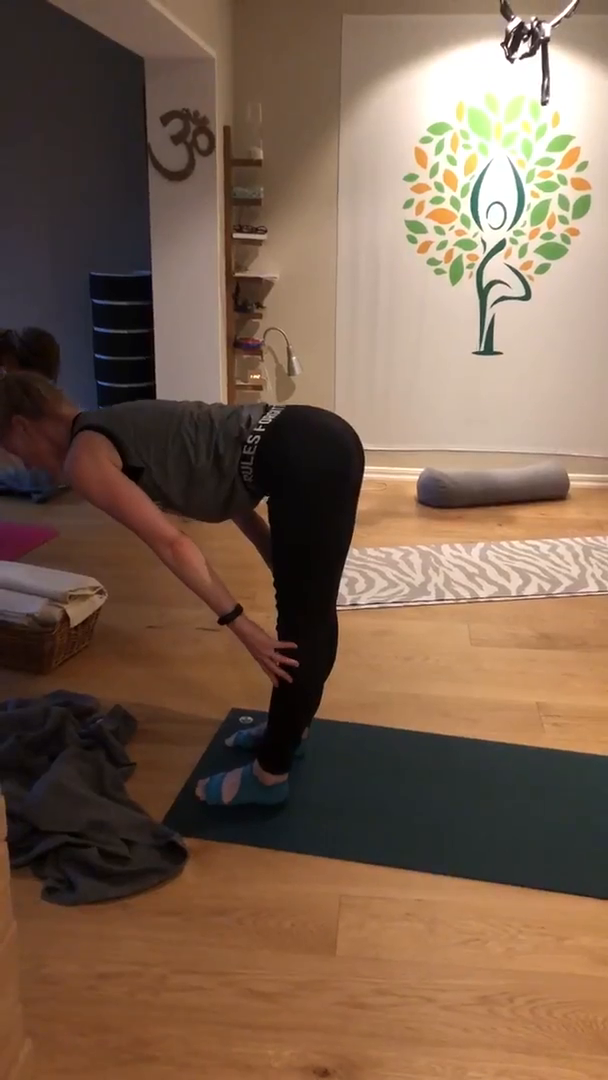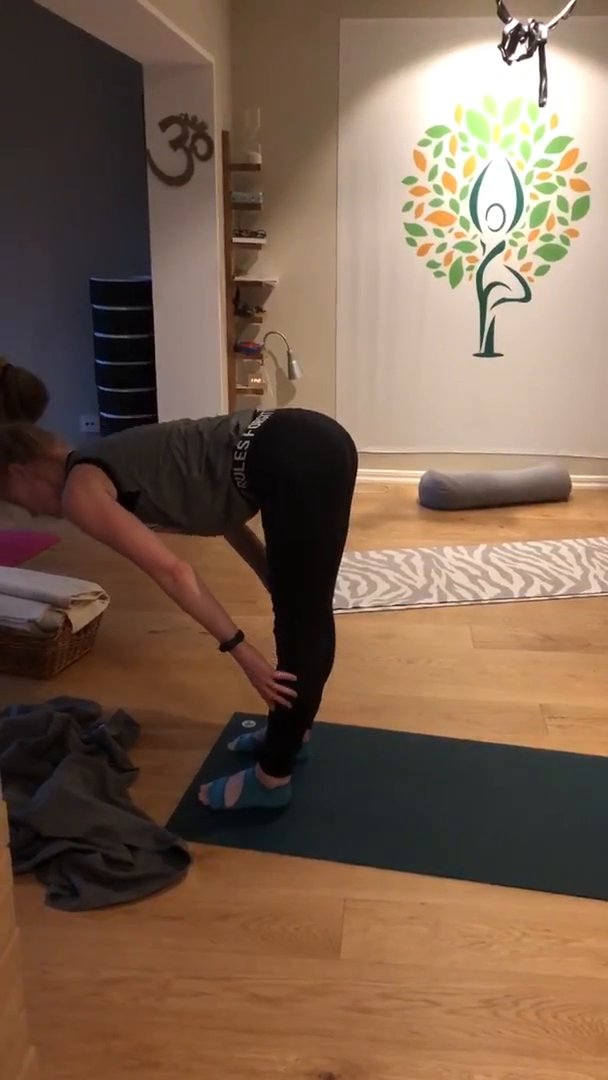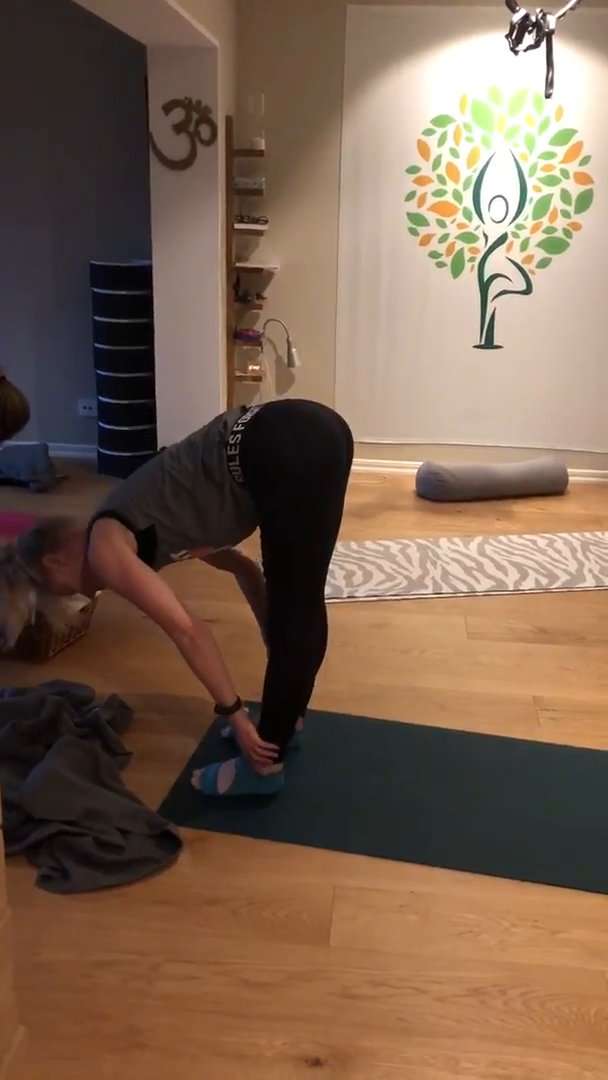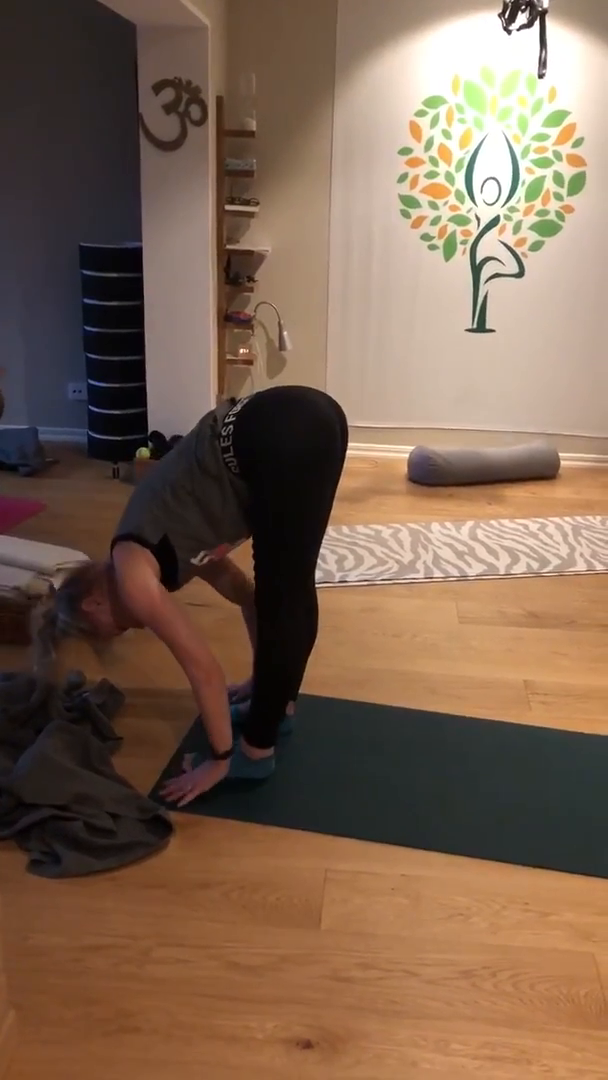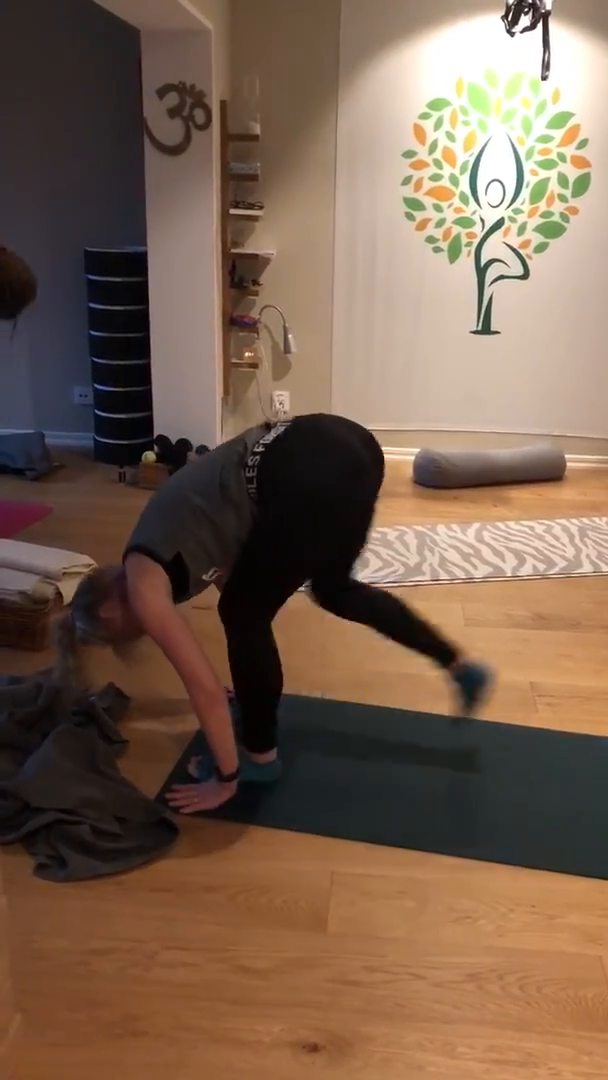
dt=1s
person 1, frame 1
left shoulder: (83, 460)
right shoulder: (114, 429)
left elbow: (171, 544)
left wrist: (237, 624)
right wrist: (287, 569)
left hip: (304, 461)
right hip: (321, 437)
left knee: (303, 625)
right knee: (307, 613)
left ankle: (270, 775)
right ankle: (288, 728)
person 1, frame 2
left shoulder: (80, 492)
right shoulder: (107, 463)
left elbow: (171, 572)
right elbow: (228, 519)
left wrist: (238, 648)
right wrist: (283, 588)
left hip: (294, 464)
right hip: (312, 440)
left knee: (301, 627)
right knee: (306, 618)
left ankle: (272, 778)
right ankle: (292, 731)
person 1, frame 3
left shoulder: (104, 549)
right shoulder: (131, 528)
left elbow: (189, 632)
right elbow: (243, 567)
left wrist: (235, 717)
right wrist: (275, 647)
left hip: (286, 453)
right hip: (313, 429)
left knee: (294, 616)
right knee: (300, 606)
left ankle: (265, 766)
right ankle: (285, 721)
person 1, frame 4
left shoulder: (130, 575)
right shoulder: (164, 548)
left elbow: (204, 669)
right elbow: (245, 592)
left wrist: (220, 759)
right wrist: (265, 678)
left hip: (282, 437)
right hip: (310, 415)
left knee: (281, 602)
right knee: (290, 588)
left ankle: (257, 750)
right ankle: (279, 704)
person 1, frame 5
left shoulder: (138, 587)
right shoulder: (162, 557)
left elbow: (206, 689)
left wrist: (225, 780)
left hip: (307, 475)
right hip: (345, 443)
left knee: (243, 615)
right knee: (333, 590)
left ankle: (260, 757)
right ankle: (460, 667)
